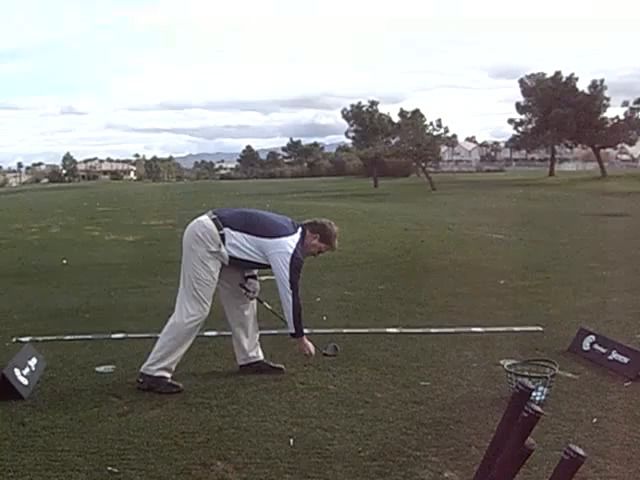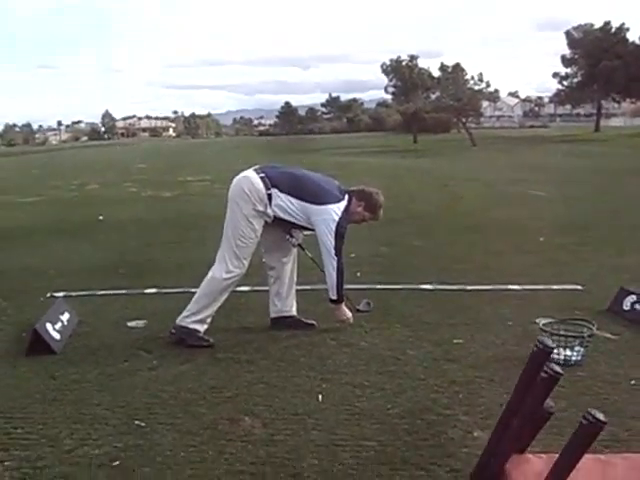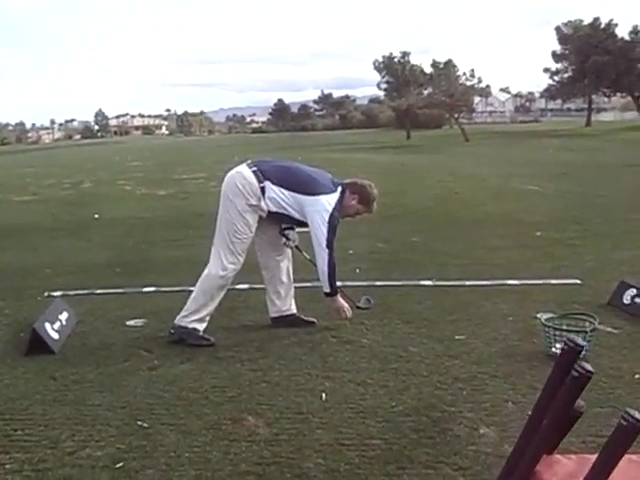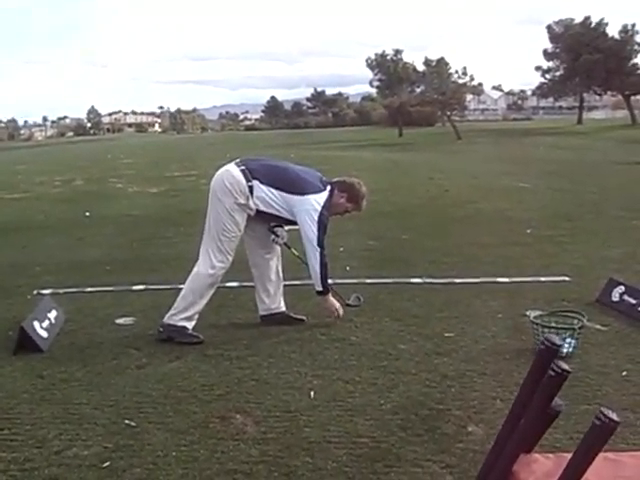
dt=1s
person 1, frame 1
left shoulder: (292, 230)
right shoulder: (289, 248)
right elbow: (290, 294)
left wrist: (250, 277)
right wrist: (300, 338)
left hip: (213, 232)
right hip: (206, 236)
left knee: (242, 299)
right knee: (194, 312)
left ankle: (250, 359)
right ankle: (152, 373)
person 1, frame 2
left shoulder: (338, 193)
right shoulder: (333, 213)
right elbow: (333, 259)
left wrist: (294, 229)
right wrist: (338, 304)
left hip: (256, 184)
right hip: (252, 192)
left knee: (283, 252)
right knee: (233, 265)
left ankle: (283, 314)
right ankle: (187, 326)
person 1, frame 3
left shoulder: (331, 188)
right shoulder: (327, 204)
right elbow: (324, 252)
left wrist: (288, 228)
right wrist: (333, 296)
left hip: (251, 182)
right hip: (246, 187)
left knee: (277, 250)
right knee: (227, 262)
left ankle: (282, 312)
right ankle: (186, 325)
person 1, frame 4
left shoulder: (320, 185)
right shoulder: (315, 204)
right elbow: (316, 251)
left wrist: (277, 225)
right wrist: (325, 295)
left hip: (239, 180)
right hip: (234, 186)
left knee: (267, 248)
right knee: (216, 261)
left ankle: (272, 310)
right ankle: (175, 323)
